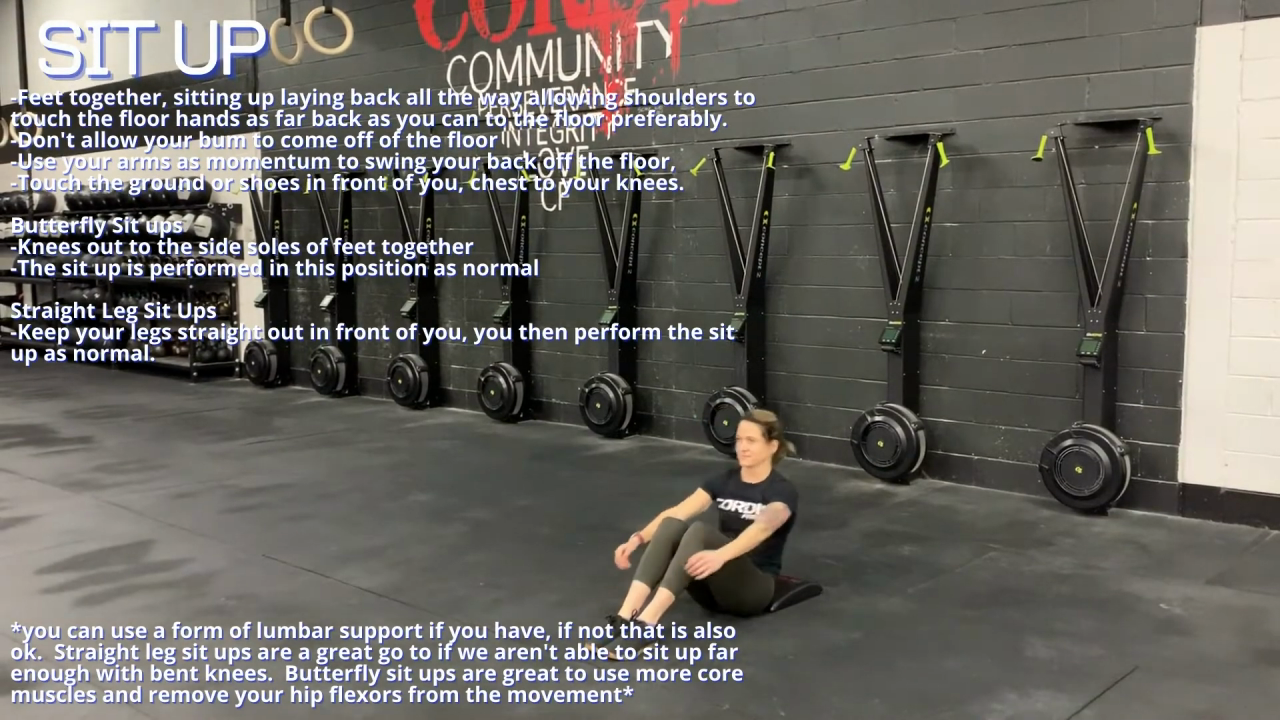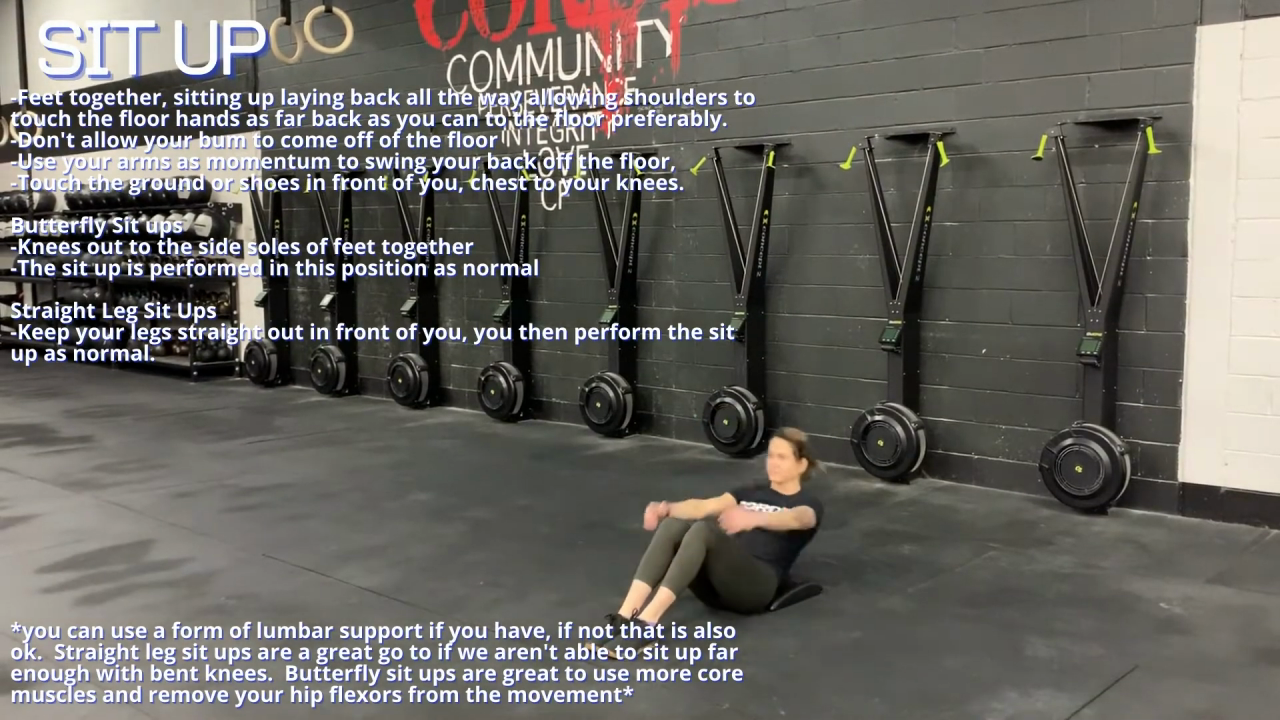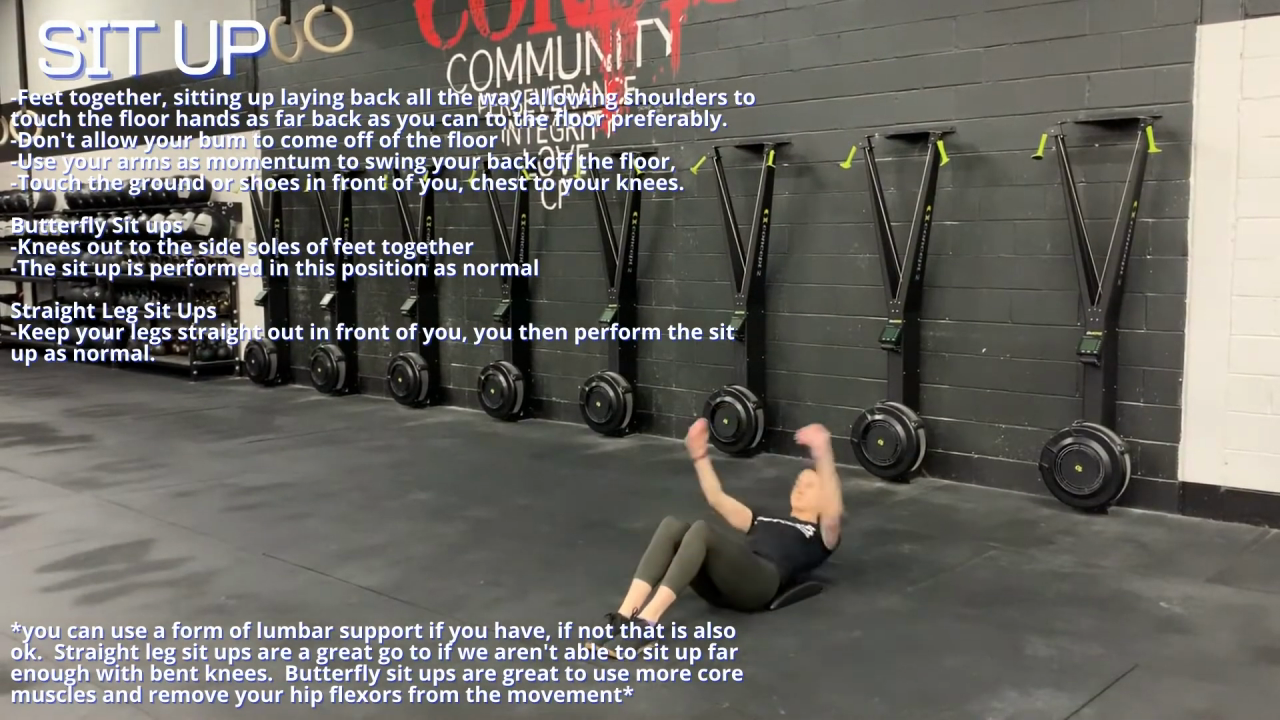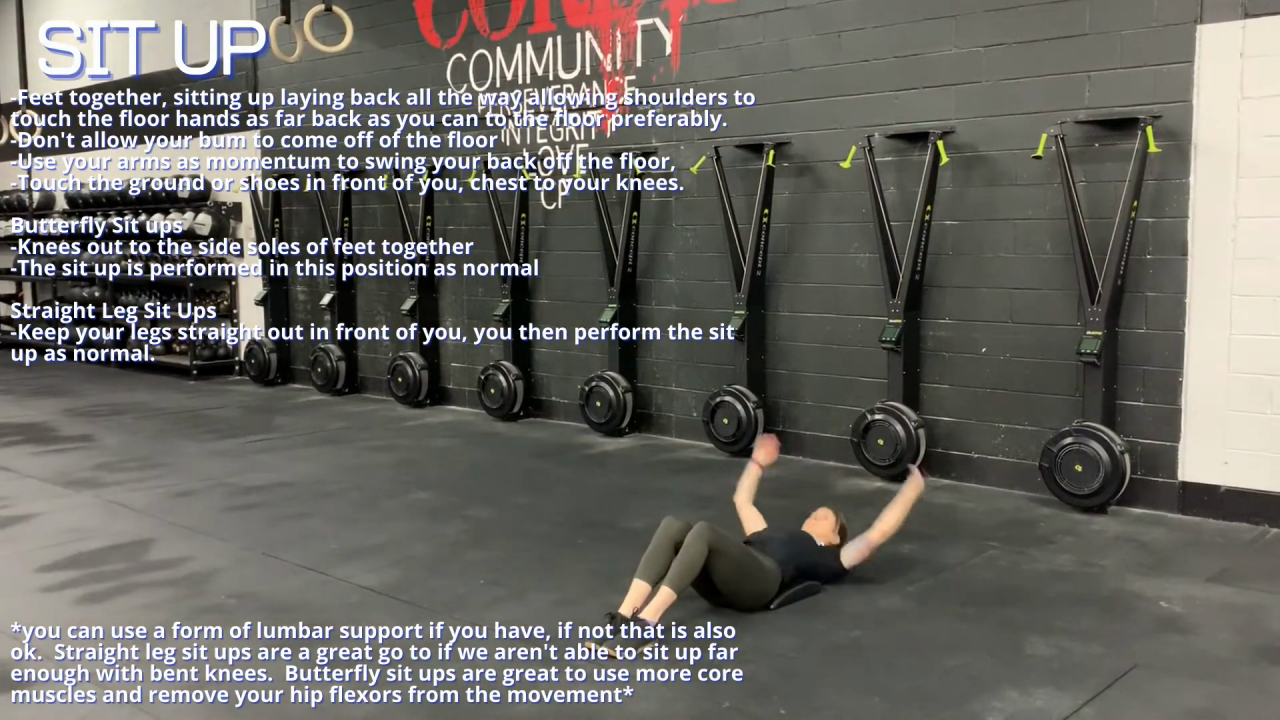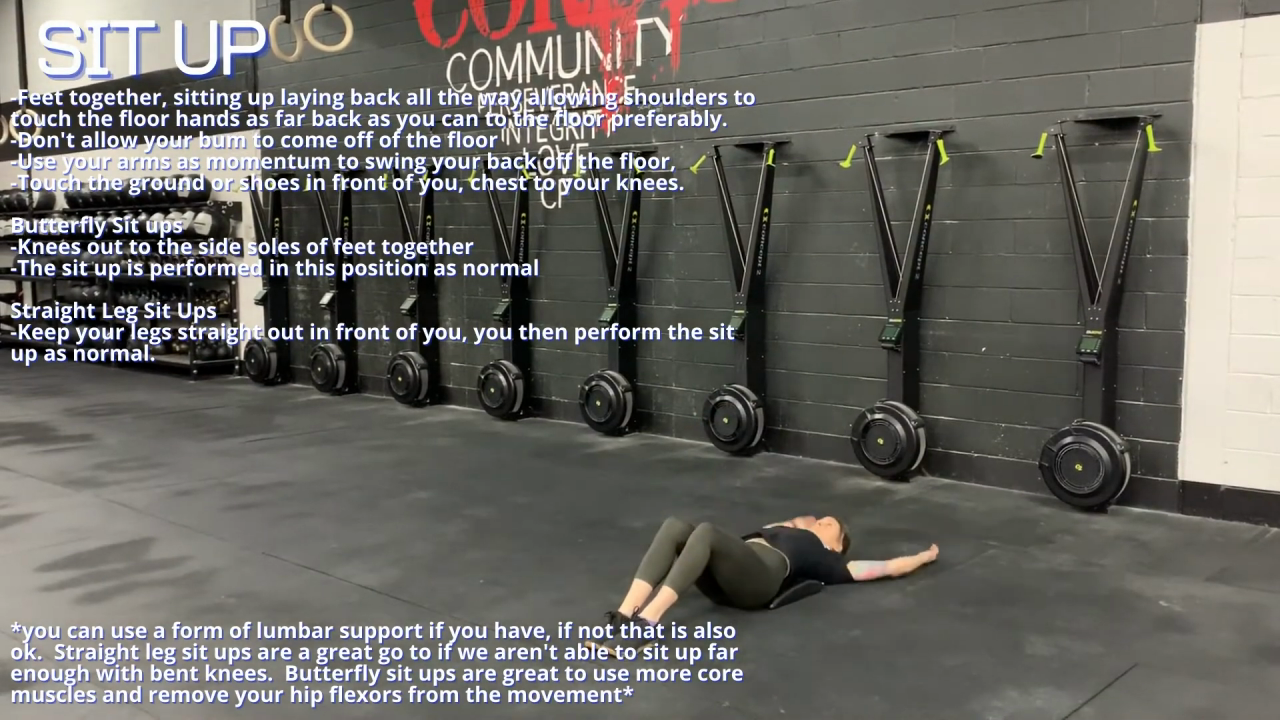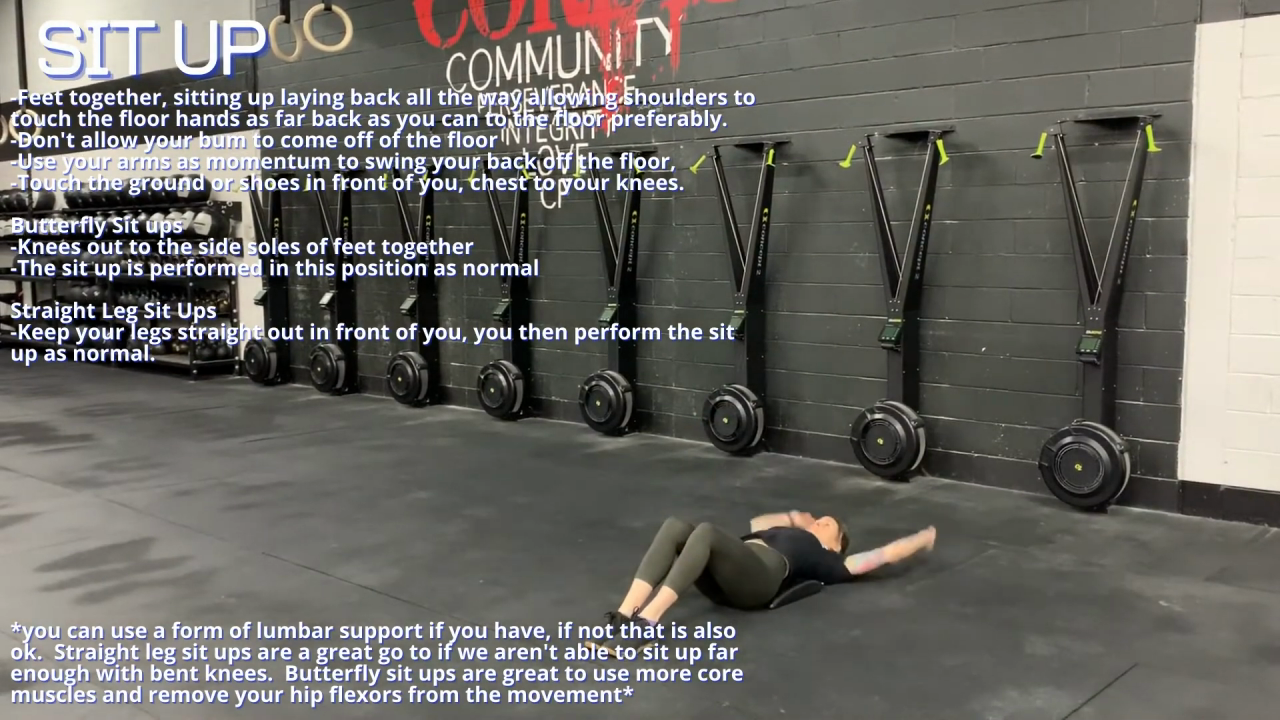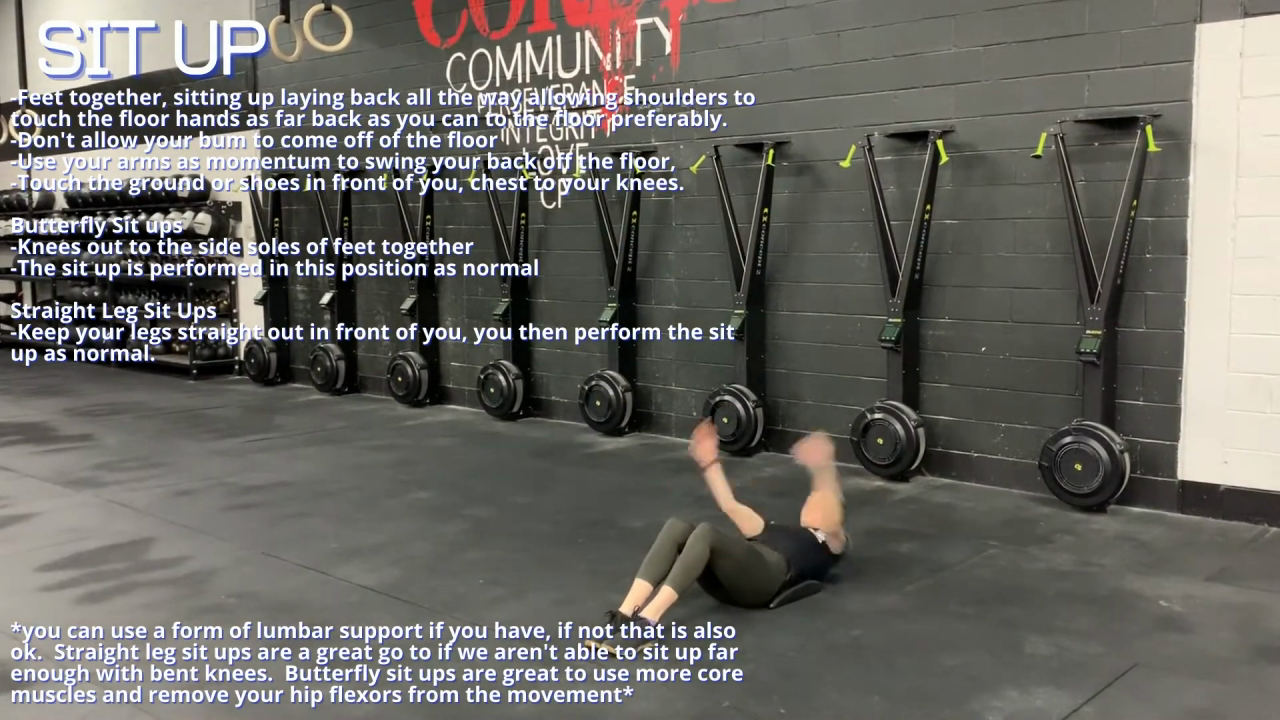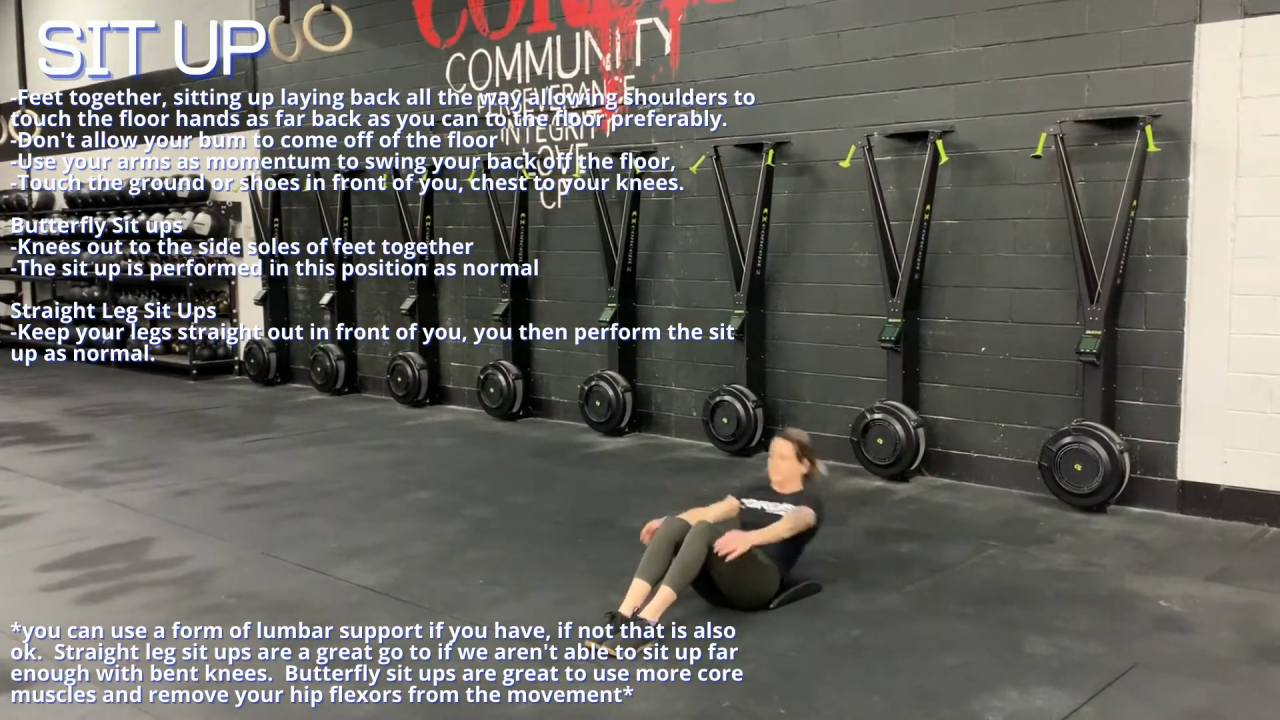
dt=0.2s
person 1, frame 1
left shoulder: (782, 491)
right shoulder: (725, 480)
left elbow: (761, 529)
right elbow: (677, 512)
left wrist: (720, 555)
right wrist: (638, 538)
left hip: (753, 587)
right hip: (711, 587)
left knee: (699, 531)
right knee: (673, 526)
left ankle: (645, 625)
right ankle: (624, 620)
person 1, frame 2
left shoulder: (808, 506)
right shoulder: (752, 493)
left elbow: (791, 519)
right elbow: (704, 507)
left wrist: (755, 518)
right wrist: (666, 509)
left hip: (757, 584)
right hip: (716, 584)
left knee: (702, 531)
right knee: (673, 526)
left ankle: (646, 624)
right ankle: (624, 619)
person 1, frame 3
left shoulder: (821, 538)
right shoulder: (764, 520)
left elbow: (833, 506)
right elbow: (718, 499)
left wrist: (823, 451)
right wrist: (700, 454)
left hip: (758, 583)
right hip: (719, 583)
left knee: (700, 529)
right knee: (671, 525)
left ankle: (646, 624)
right ankle: (623, 618)
person 1, frame 4
left shoulder: (828, 559)
right shoulder: (774, 535)
left elbow: (877, 533)
right elbow: (743, 502)
left wrist: (911, 488)
right wrist: (758, 463)
left hip: (758, 581)
right hip: (723, 581)
left knee: (703, 530)
right knee: (673, 525)
left ankle: (646, 625)
right ankle: (623, 618)
person 1, frame 5
left shoulder: (833, 564)
right shoulder: (795, 538)
left elbow: (887, 565)
left wrist: (926, 555)
right wrist: (795, 524)
left hip: (763, 573)
right hip: (733, 568)
left knee: (706, 531)
right knee: (675, 528)
left ankle: (646, 621)
right ankle: (624, 616)
person 1, frame 6
left shoulder: (829, 561)
right shoulder: (788, 533)
left elbow: (881, 555)
right elbow: (755, 523)
right wrist: (792, 519)
left hip: (761, 574)
right hip: (723, 578)
left knee: (705, 531)
right knee: (675, 528)
left ankle: (646, 622)
right ankle: (624, 616)
person 1, frame 7
left shoulder: (828, 546)
right shoulder: (773, 530)
left elbow: (831, 517)
right elbow: (730, 505)
left wrist: (821, 467)
right wrist: (710, 462)
left hip: (764, 576)
right hip: (723, 577)
left knee: (707, 531)
right knee: (678, 527)
left ankle: (646, 623)
right ankle: (623, 617)
person 1, frame 8
left shoulder: (808, 505)
right shoulder: (756, 490)
left elbow: (790, 526)
right elbow: (711, 511)
left wrist: (750, 538)
right wrist: (667, 524)
left hip: (756, 581)
right hip: (718, 574)
left knee: (702, 532)
right knee: (673, 524)
left ankle: (645, 623)
right ankle: (623, 618)
